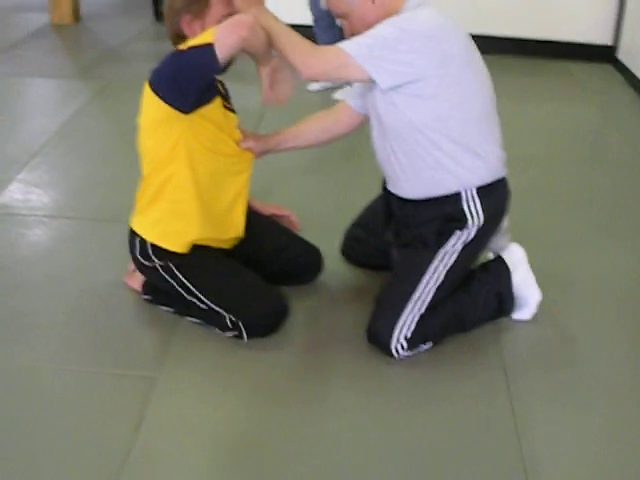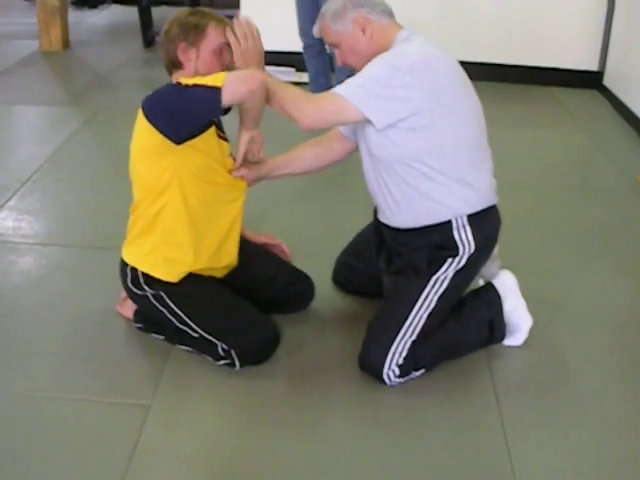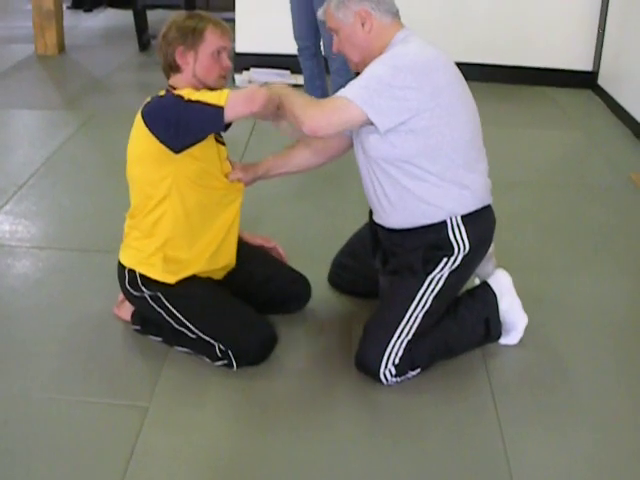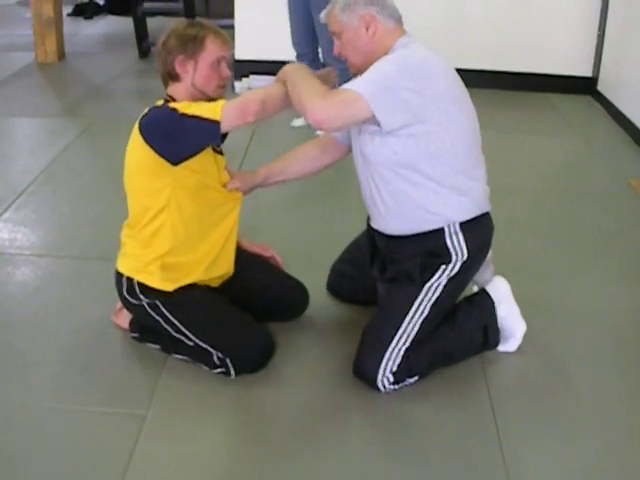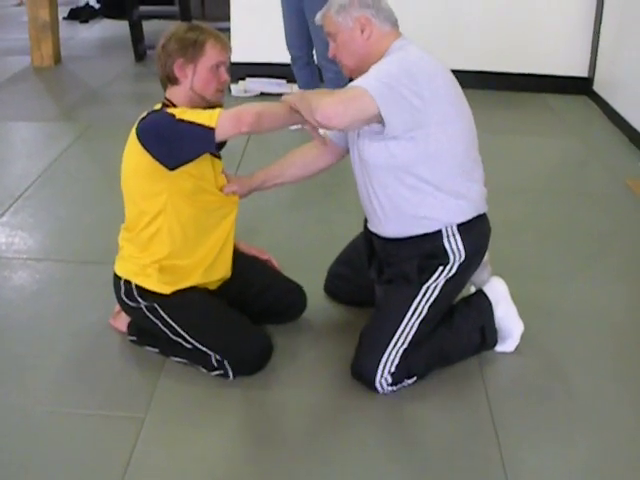
dt=0.5s
person 1, frame 1
left shoulder: (416, 32)
right shoulder: (396, 43)
left elbow: (313, 65)
right elbow: (342, 116)
right wrist: (268, 143)
left hip: (459, 206)
right hip: (413, 194)
left knee: (393, 337)
right knee: (358, 249)
left ankle: (502, 282)
right ankle: (458, 253)
person 1, frame 2
left shoulder: (407, 66)
right shoulder: (392, 67)
left elbow: (310, 114)
right elbow: (333, 142)
left wrist: (260, 80)
right wrist: (261, 170)
left hip: (452, 233)
right hip: (406, 221)
left knee: (384, 363)
right knee: (348, 276)
left ankle: (495, 306)
right ankle: (451, 280)
person 1, frame 3
left shoulder: (407, 66)
right shoulder: (390, 67)
left elbow: (317, 122)
right elbow: (329, 141)
left wrist: (279, 93)
right wrist: (258, 170)
left hip: (446, 233)
right hip: (401, 222)
left knee: (381, 362)
right knee: (345, 275)
left ankle: (490, 305)
right ankle: (450, 278)
person 1, frame 4
left shoulder: (408, 68)
right shoulder: (385, 74)
left elbow: (322, 112)
right elbow: (328, 146)
left wrist: (294, 72)
right wrist: (255, 179)
left hip: (444, 240)
right hip: (399, 229)
left knee: (378, 371)
right knee: (343, 284)
left ankle: (488, 313)
right ankle: (446, 287)
person 1, frame 5
left shoulder: (406, 70)
right shoulder: (382, 77)
left elbow: (330, 112)
right elbow: (326, 148)
left wrist: (298, 98)
right wrist: (252, 182)
left hip: (442, 241)
right hip: (396, 231)
left knee: (376, 371)
right knee: (340, 285)
left ankle: (485, 313)
right ankle: (445, 289)
person 2, frame 1
left shoulder: (212, 87)
right shoulder: (173, 77)
right elbow: (242, 28)
left wrist: (252, 207)
right wrist: (268, 62)
left hip: (220, 225)
right hip: (169, 241)
left knee: (306, 263)
right knee: (264, 316)
right ankle: (152, 281)
person 2, frame 2
left shoulder: (203, 115)
right shoulder: (164, 105)
right elbow: (251, 84)
left wrist: (244, 236)
right wrist: (249, 128)
left hip: (212, 253)
right hip: (161, 268)
left knee: (297, 291)
right knee: (257, 343)
right ankle: (145, 308)
person 2, frame 3
left shoulder: (198, 116)
right shoulder: (164, 112)
right elbow: (254, 101)
left wrist: (241, 237)
left hip: (209, 255)
right hip: (158, 271)
left knee: (294, 291)
right knee: (254, 344)
left ankle: (205, 298)
right ankle: (141, 311)
person 2, frame 4
left shoulder: (200, 126)
right shoulder: (162, 123)
right elbow: (249, 109)
left wrist: (239, 245)
left hip: (207, 263)
right hip: (156, 279)
left knee: (292, 299)
right knee: (252, 351)
left ankle: (208, 306)
right ankle: (142, 318)
person 2, frame 5
left shoulder: (197, 128)
right shoulder: (159, 128)
right elbow: (246, 120)
left wrist: (236, 246)
right wrist: (305, 113)
left hip: (205, 265)
right hip: (154, 281)
left knee: (289, 301)
right knee: (250, 354)
left ankle: (203, 308)
right ankle: (137, 322)
